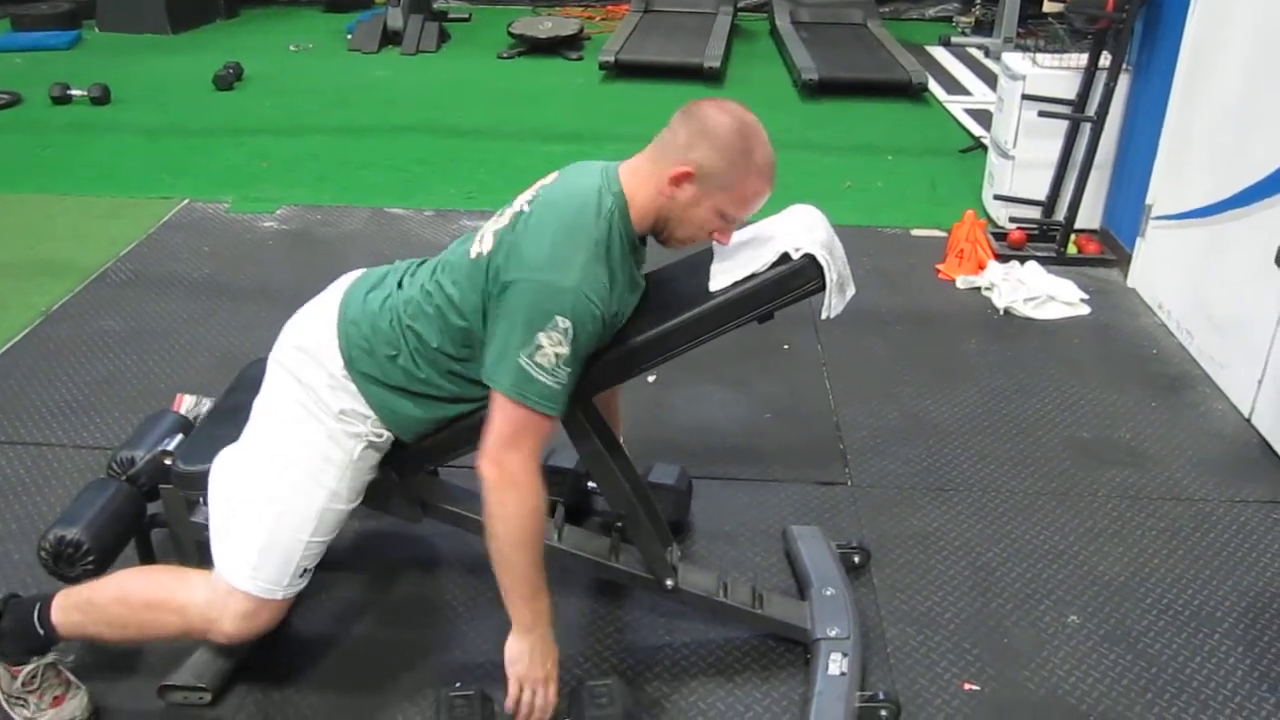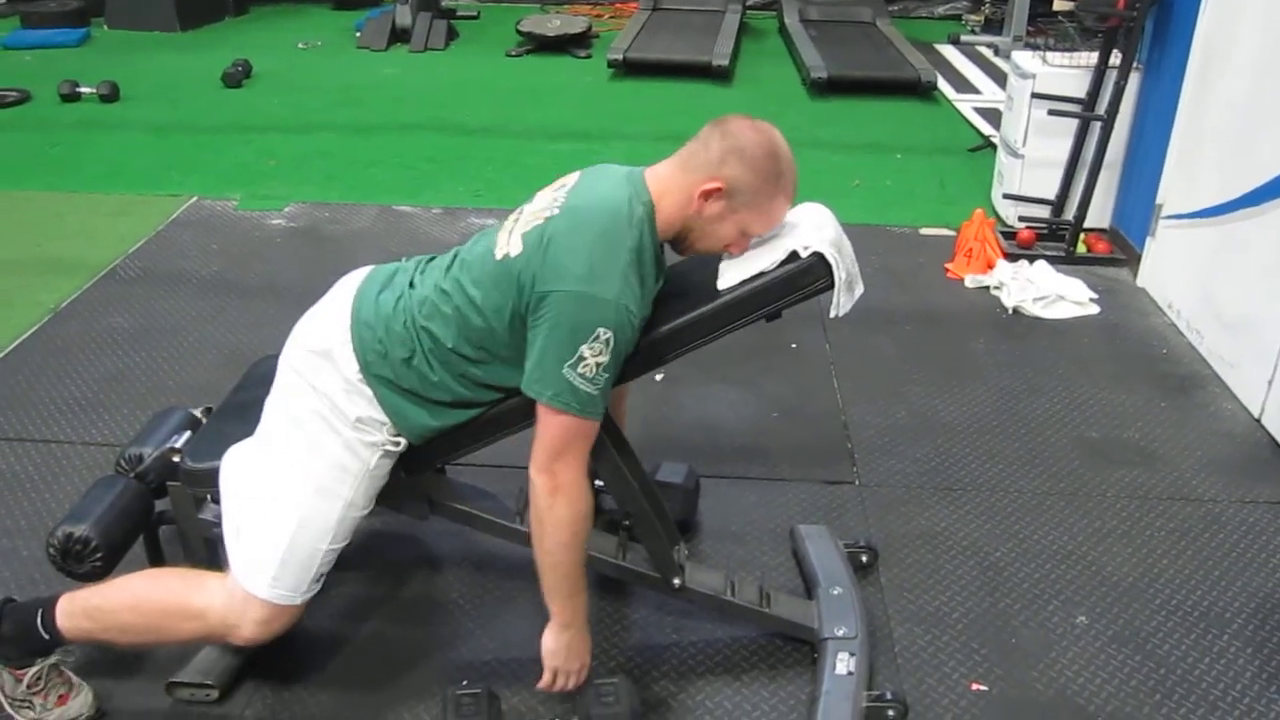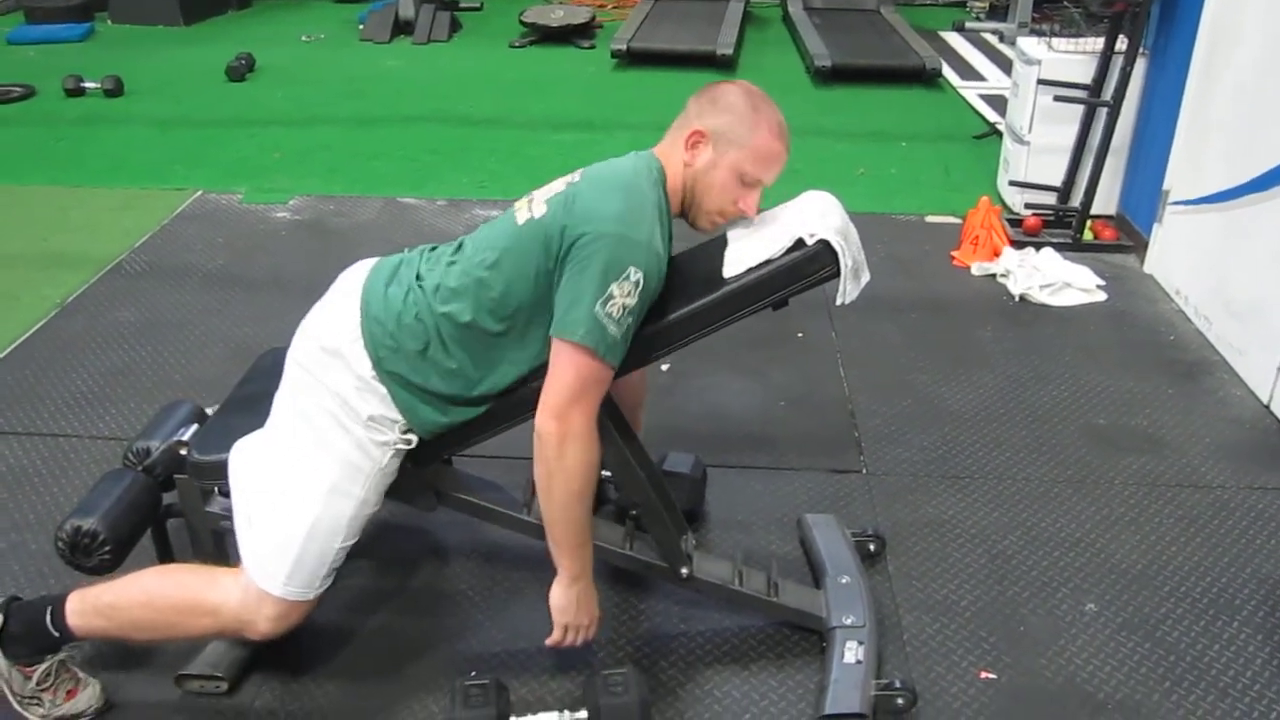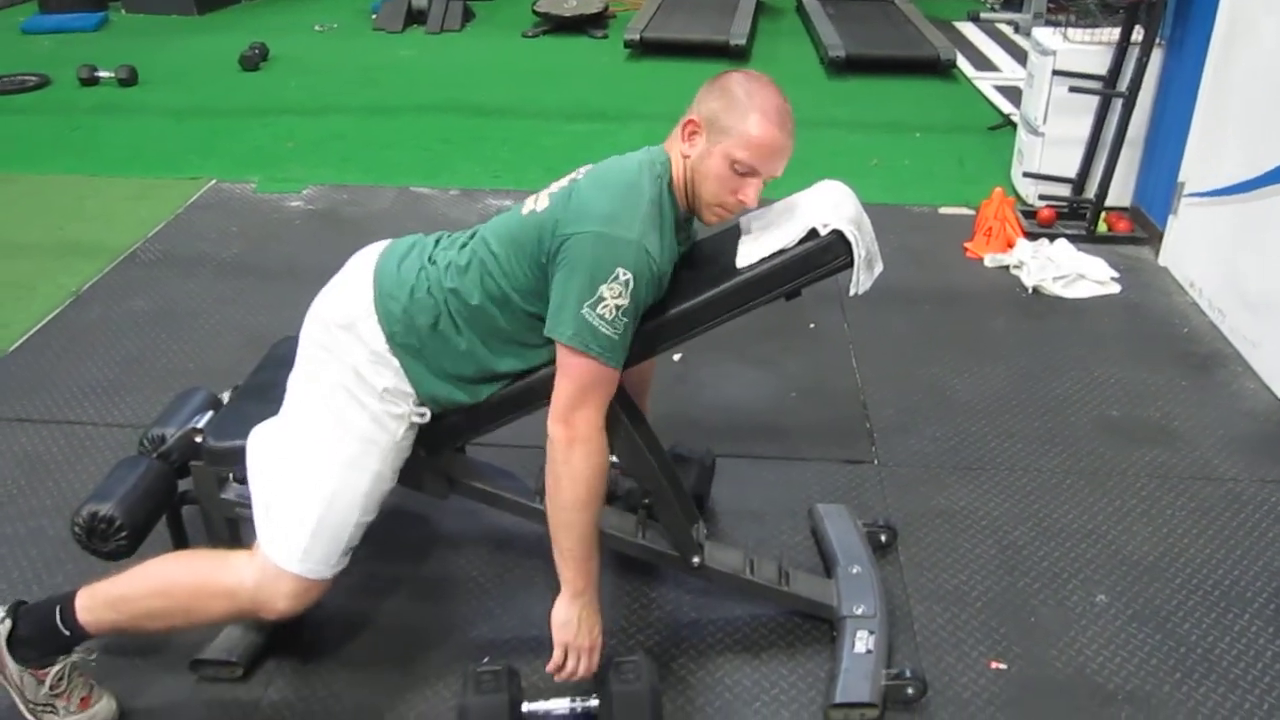
dt=0.3s
person 1, frame 1
left shoulder: (602, 180)
right shoulder: (563, 279)
left elbow: (596, 343)
right elbow: (508, 468)
right wrist: (532, 634)
left hip: (371, 314)
right hip: (347, 381)
right knee: (239, 610)
person 1, frame 2
left shoulder: (618, 184)
right shoulder: (597, 288)
left elbow: (603, 362)
right elbow: (555, 476)
right wrist: (567, 626)
left hip: (379, 307)
right hip: (359, 383)
right knee: (256, 611)
person 1, frame 3
left shoulder: (631, 185)
right shoulder: (627, 237)
left elbow: (621, 350)
right elbow: (562, 424)
right wrist: (574, 578)
left hip: (383, 301)
right hip: (369, 377)
right knee: (266, 607)
person 1, frame 4
left shoulder: (651, 187)
right shoulder: (622, 235)
left elbow: (631, 334)
right elbow: (572, 428)
right wrist: (578, 597)
left hip: (400, 284)
right hip: (382, 349)
right knee: (283, 584)
